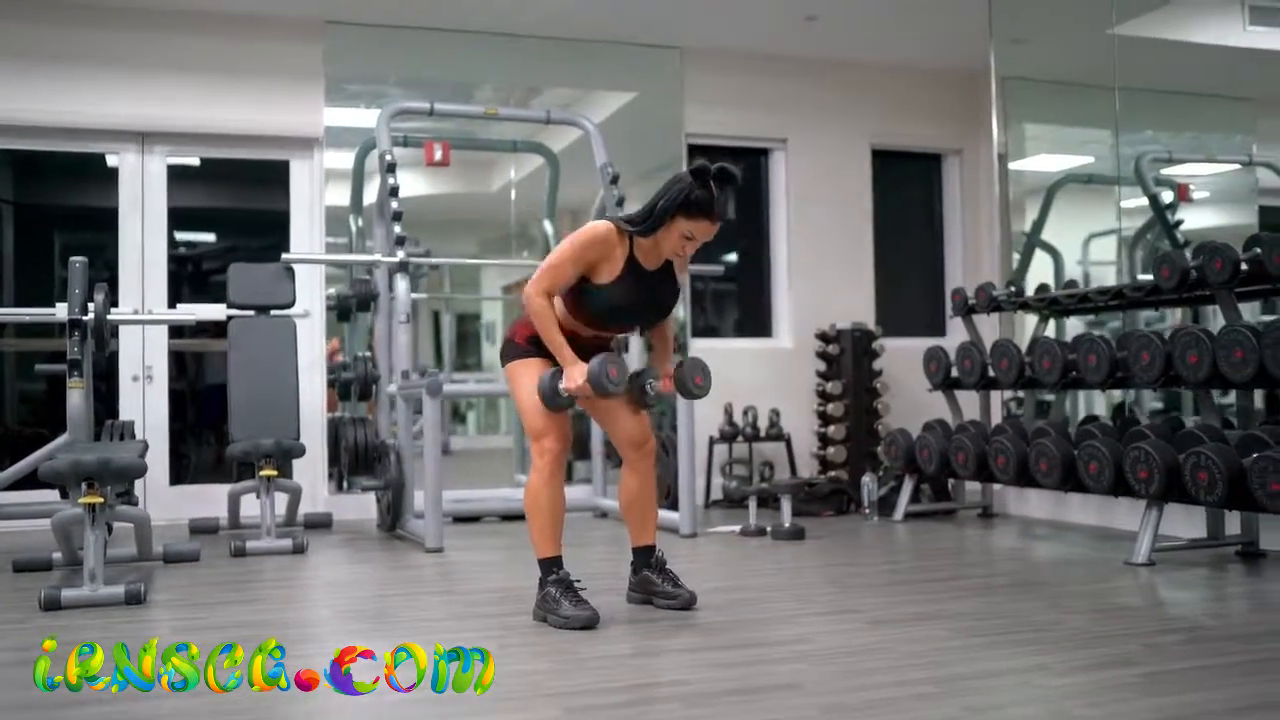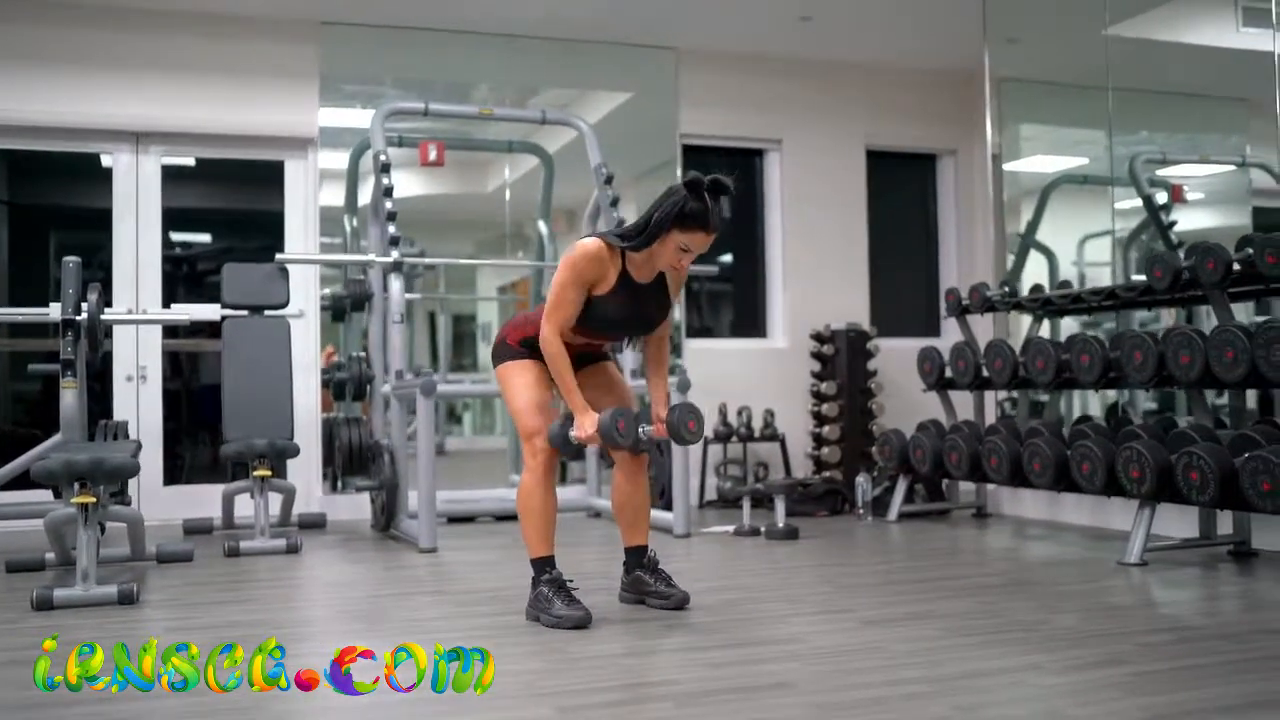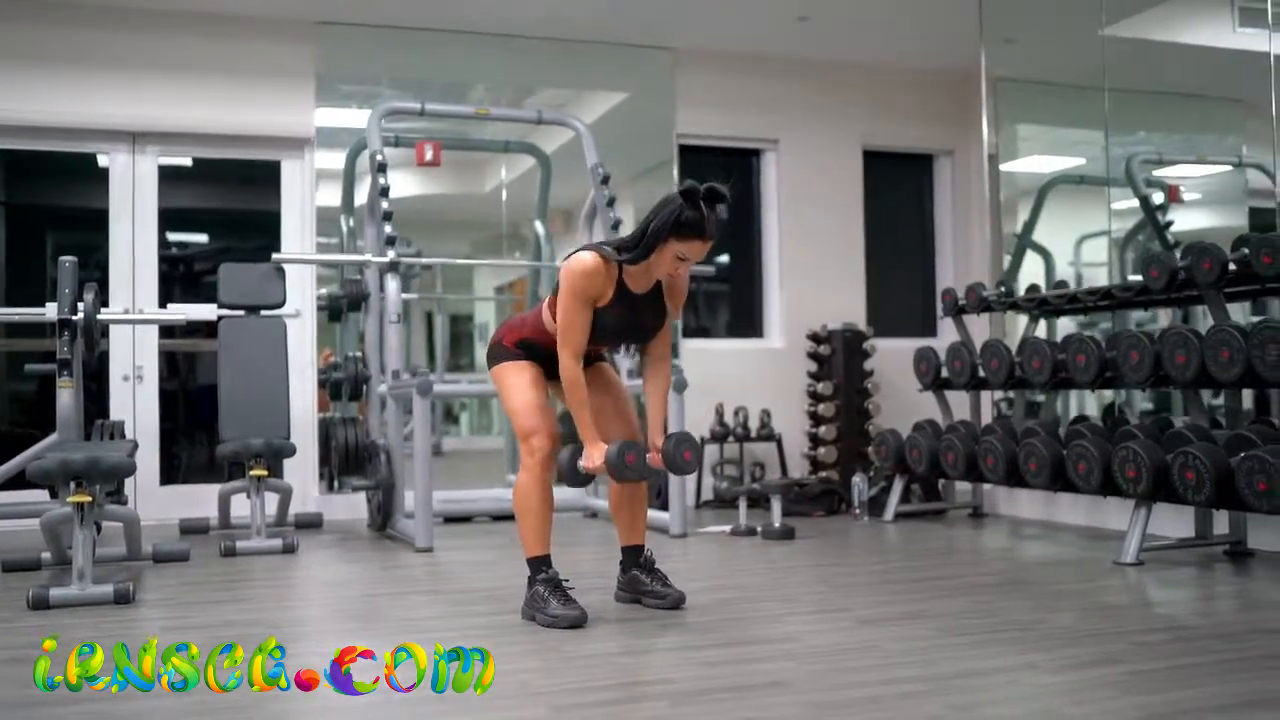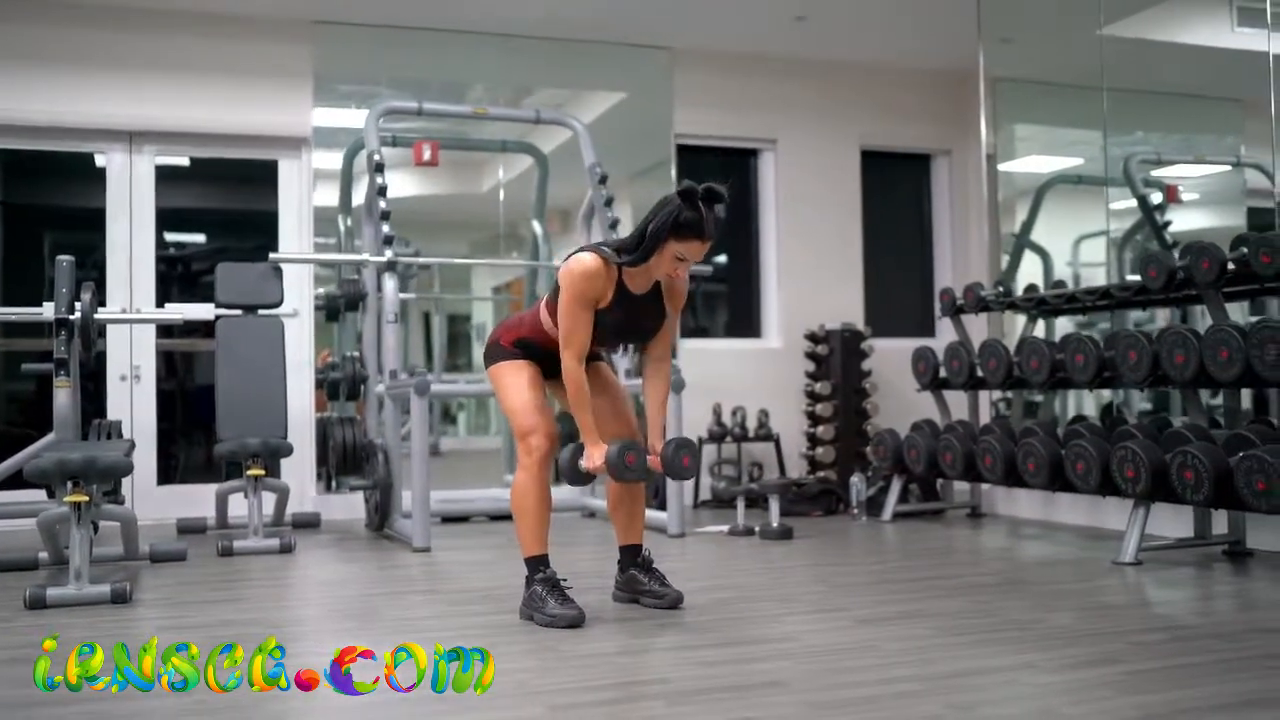
dt=0.2s
person 1, frame 1
left shoulder: (677, 255)
right shoulder: (601, 238)
left elbow: (658, 312)
right elbow: (535, 294)
left wrist: (664, 365)
right wrist: (570, 364)
left hip: (596, 350)
right hip: (536, 344)
left knee: (641, 444)
right knee: (551, 445)
left ankle: (645, 569)
right ankle: (551, 584)
person 1, frame 2
left shoulder: (673, 270)
right shoulder: (593, 254)
left elbow: (656, 336)
right elbow: (550, 333)
left wrist: (658, 403)
right wrist: (580, 410)
left hip: (588, 353)
right hip: (527, 347)
left knee: (634, 446)
right knee: (543, 445)
left ankle: (637, 569)
right ankle: (544, 584)
person 1, frame 3
left shoulder: (674, 282)
right shoulder: (589, 268)
left elbow: (657, 358)
right elbow: (568, 359)
left wrist: (656, 433)
right wrist: (590, 440)
left hip: (585, 355)
right hip: (524, 348)
left knee: (632, 447)
right knee: (540, 445)
left ankle: (634, 568)
right ankle: (540, 584)
person 1, frame 4
left shoulder: (673, 284)
right shoulder: (589, 269)
left elbow: (657, 360)
right elbow: (570, 362)
left wrist: (655, 437)
right wrist: (591, 440)
left hip: (581, 353)
right hip: (519, 348)
left knee: (629, 447)
right knee: (538, 445)
left ankle: (632, 568)
right ankle: (538, 583)
